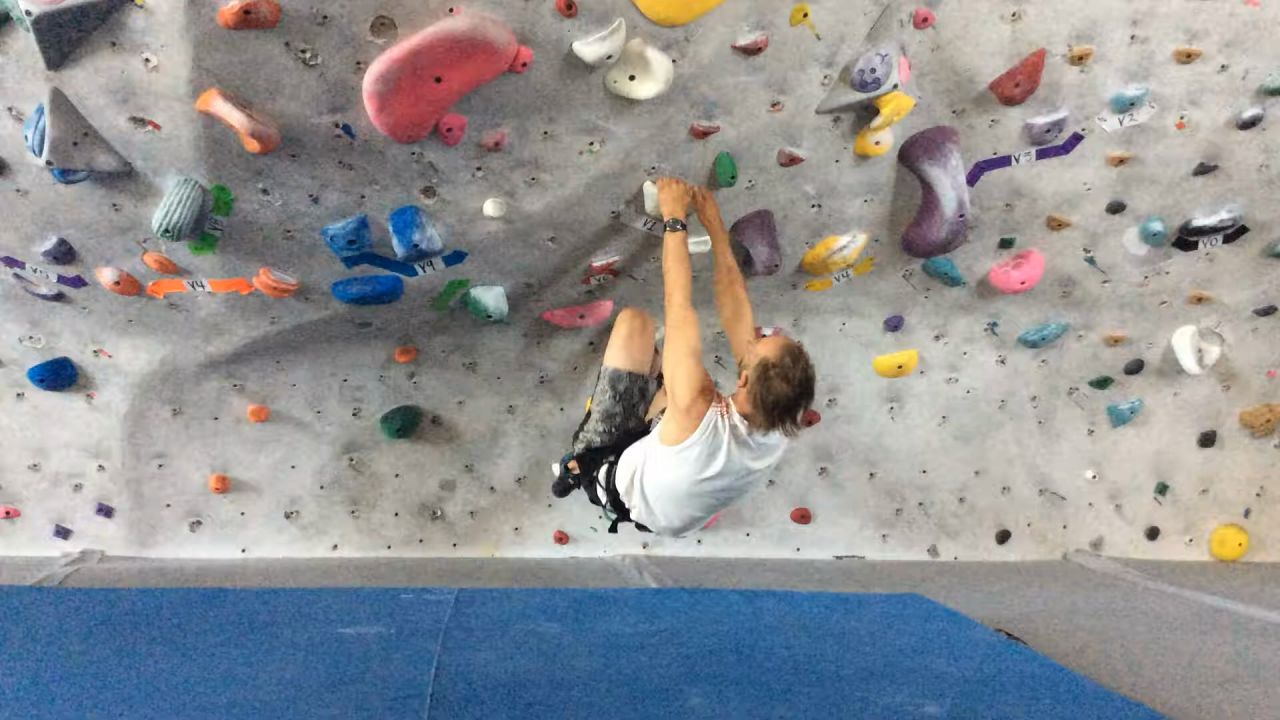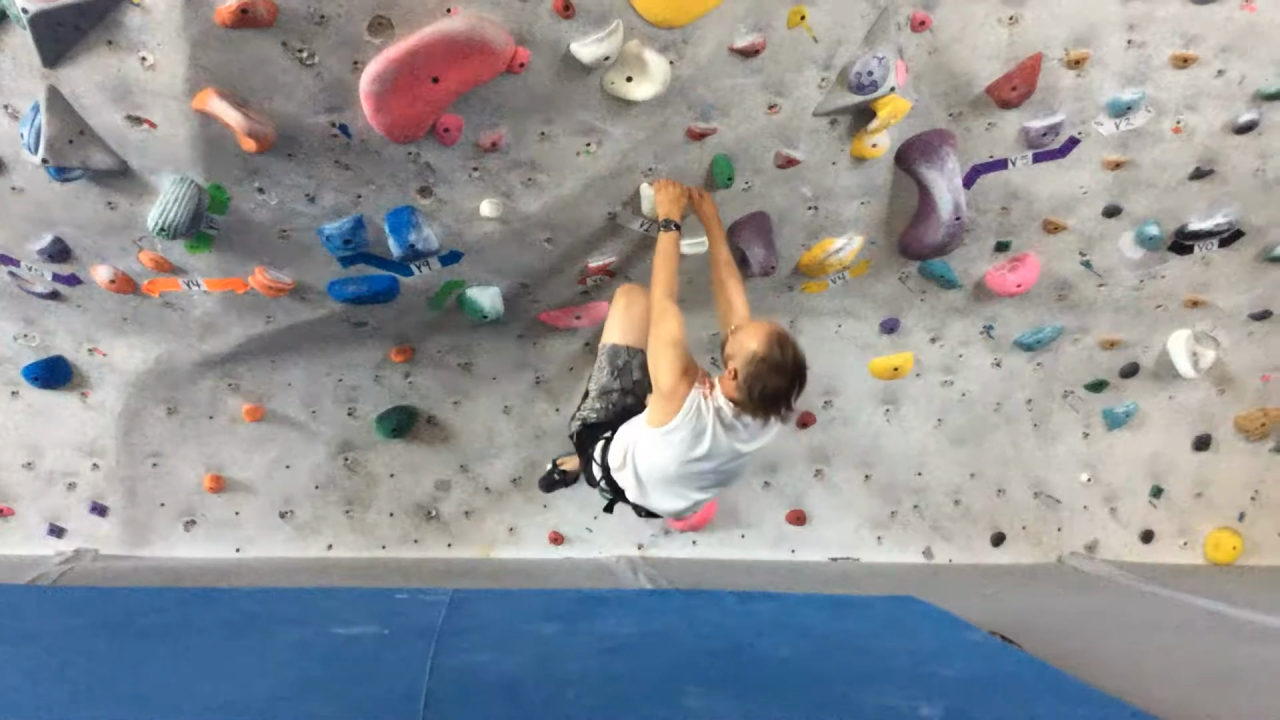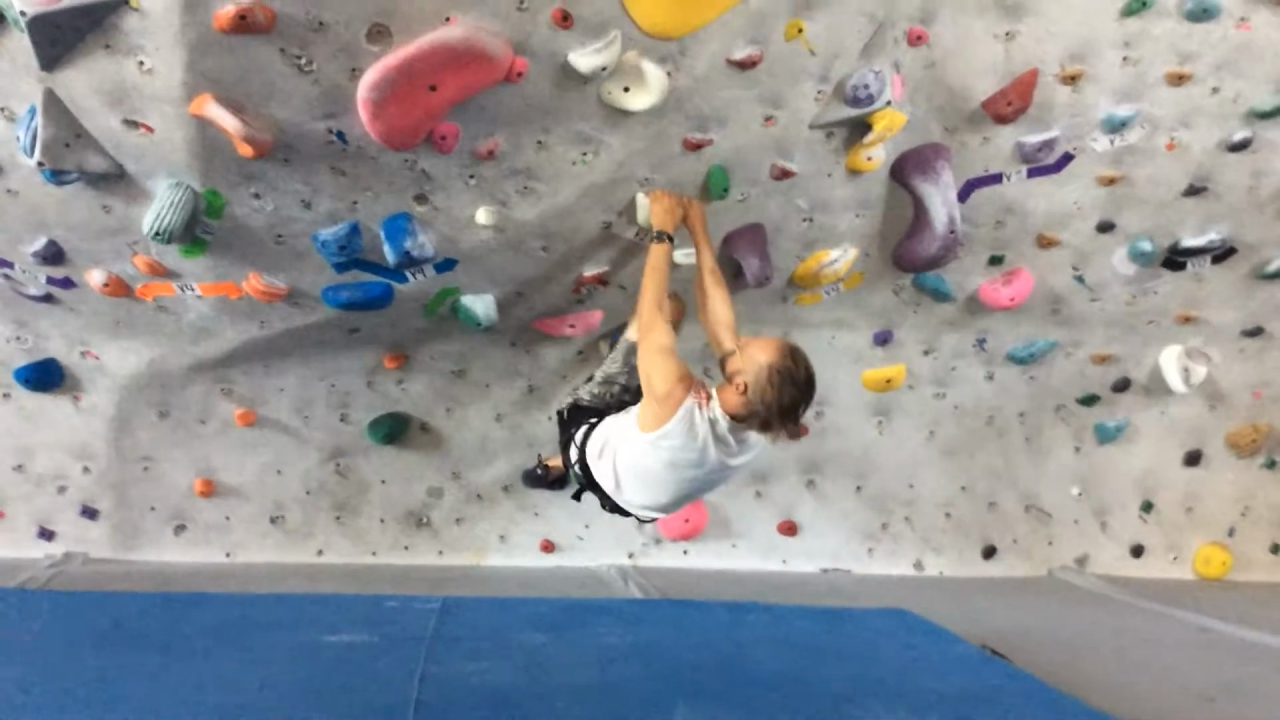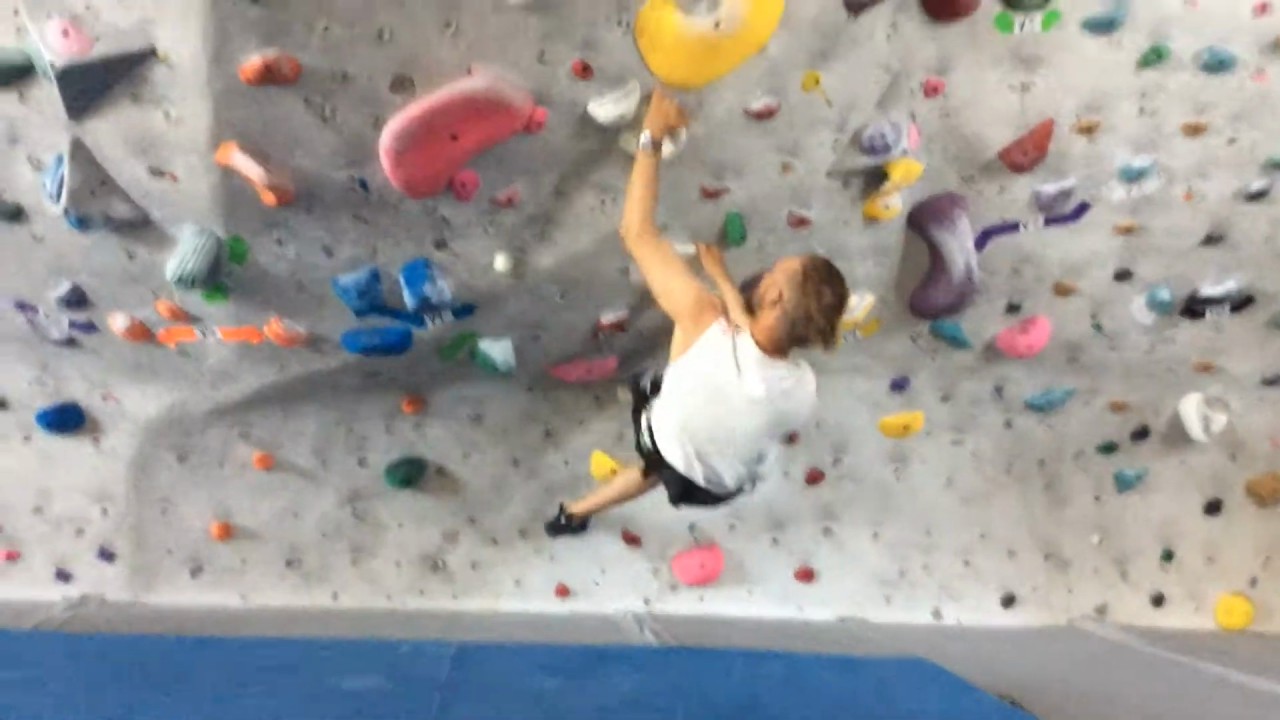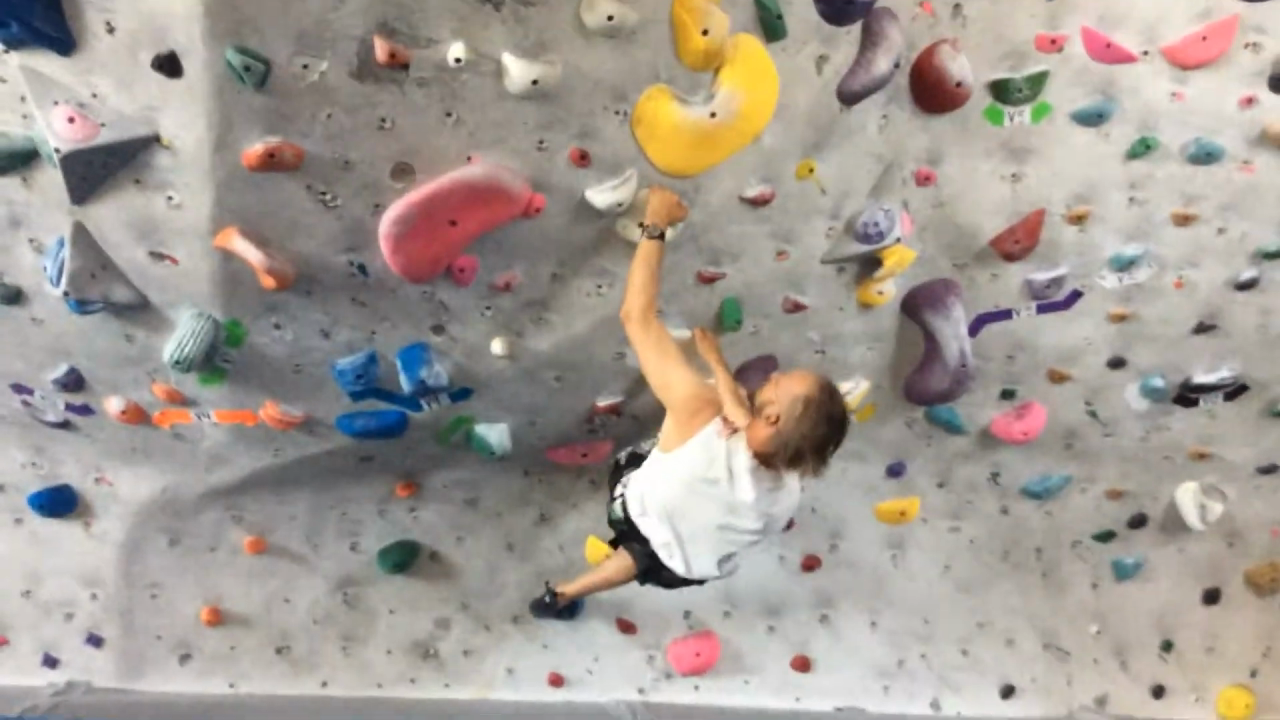
dt=0.5s
person 1, frame 1
left shoulder: (696, 410)
right shoulder: (781, 429)
left elbow: (678, 306)
right elbow: (736, 315)
left wrist: (675, 218)
right wrist: (715, 228)
left hip: (616, 485)
person 1, frame 2
left shoulder: (680, 394)
right shoulder: (771, 410)
left elbow: (664, 301)
right elbow: (734, 306)
left wrist: (670, 220)
right wrist: (713, 224)
left hip: (610, 461)
right ankle: (575, 465)
person 1, frame 3
left shoulder: (675, 401)
right shoulder: (760, 428)
left elbow: (652, 315)
right elbow: (722, 327)
left wrist: (663, 232)
right wrist: (700, 235)
left hip: (592, 442)
right ankle: (557, 466)
person 1, frame 4
left shoulder: (704, 324)
right shoulder: (802, 390)
left elbow: (636, 231)
left wrist: (651, 137)
right wrist: (720, 275)
left hip: (665, 452)
right hip: (720, 488)
right ankle: (576, 513)
person 1, frame 5
left shoulder: (700, 420)
right shoulder: (785, 497)
left elbow: (637, 317)
left wrist: (655, 227)
right wrist: (716, 360)
left hip: (637, 509)
right hip: (683, 567)
right ankle: (564, 596)
